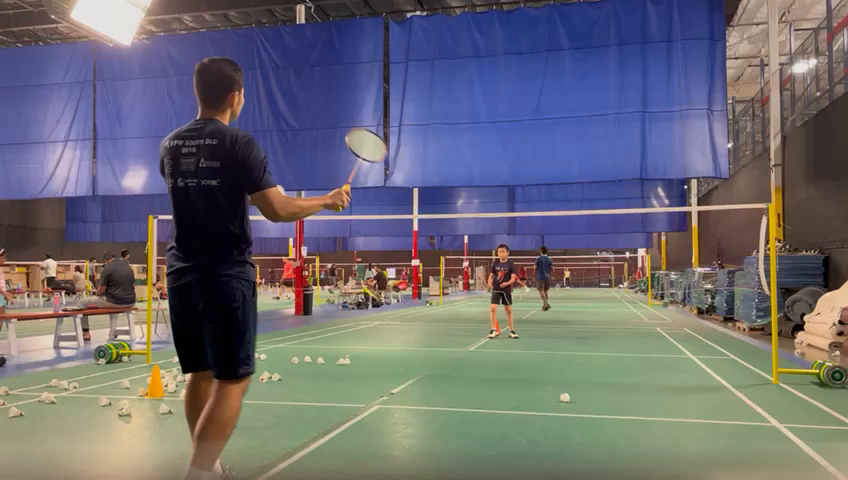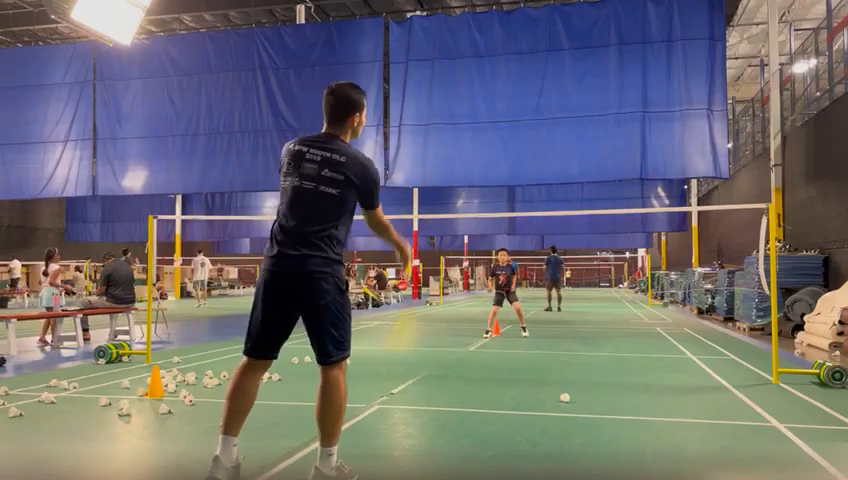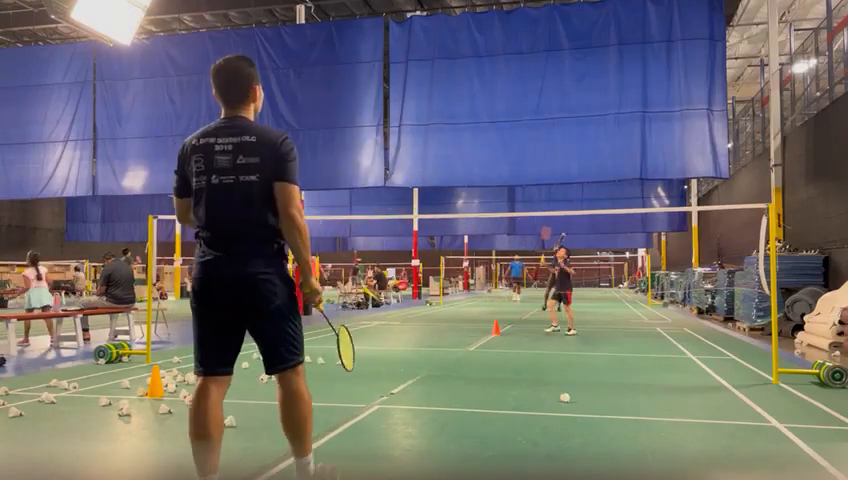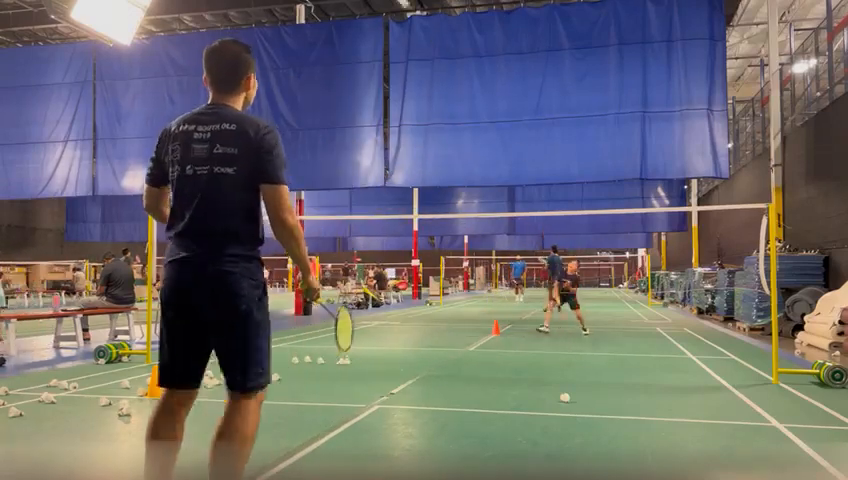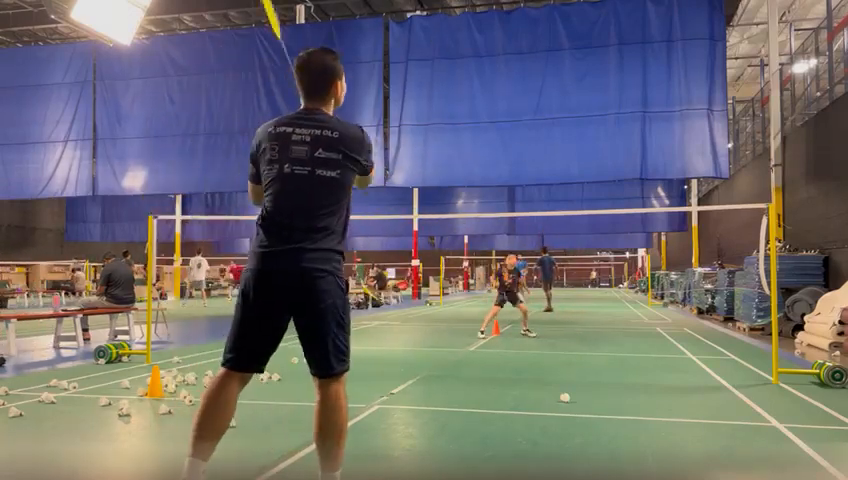
dt=1s
person 1, frame 1
left shoulder: (170, 145)
right shoulder: (240, 144)
right elbow: (275, 210)
right wrist: (326, 201)
left hip: (181, 275)
right hip: (225, 277)
left knee: (201, 374)
right knee: (233, 381)
person 1, frame 2
left shoulder: (292, 149)
right shoulder: (362, 167)
right elbow: (376, 222)
right wrist: (399, 245)
left hip: (276, 266)
right hip: (320, 274)
left knee: (254, 360)
right knee: (333, 366)
person 1, frame 3
left shoulder: (191, 146)
right shoulder: (276, 143)
left elbow: (184, 214)
right elbow: (291, 214)
right wrist: (308, 275)
left hip: (209, 274)
right hip: (262, 273)
left knee: (212, 380)
right knee: (289, 372)
person 1, frame 4
left shoulder: (171, 133)
right shoulder: (259, 135)
left elbow: (153, 206)
right elbow: (281, 215)
right wrist: (306, 273)
left hip: (179, 275)
right hip: (235, 276)
left knee: (178, 393)
right knee: (247, 393)
person 1, frame 5
left shoulder: (267, 133)
right shoulder: (354, 138)
left hip: (265, 266)
right hip: (319, 270)
left knee: (233, 372)
right knee: (330, 380)
